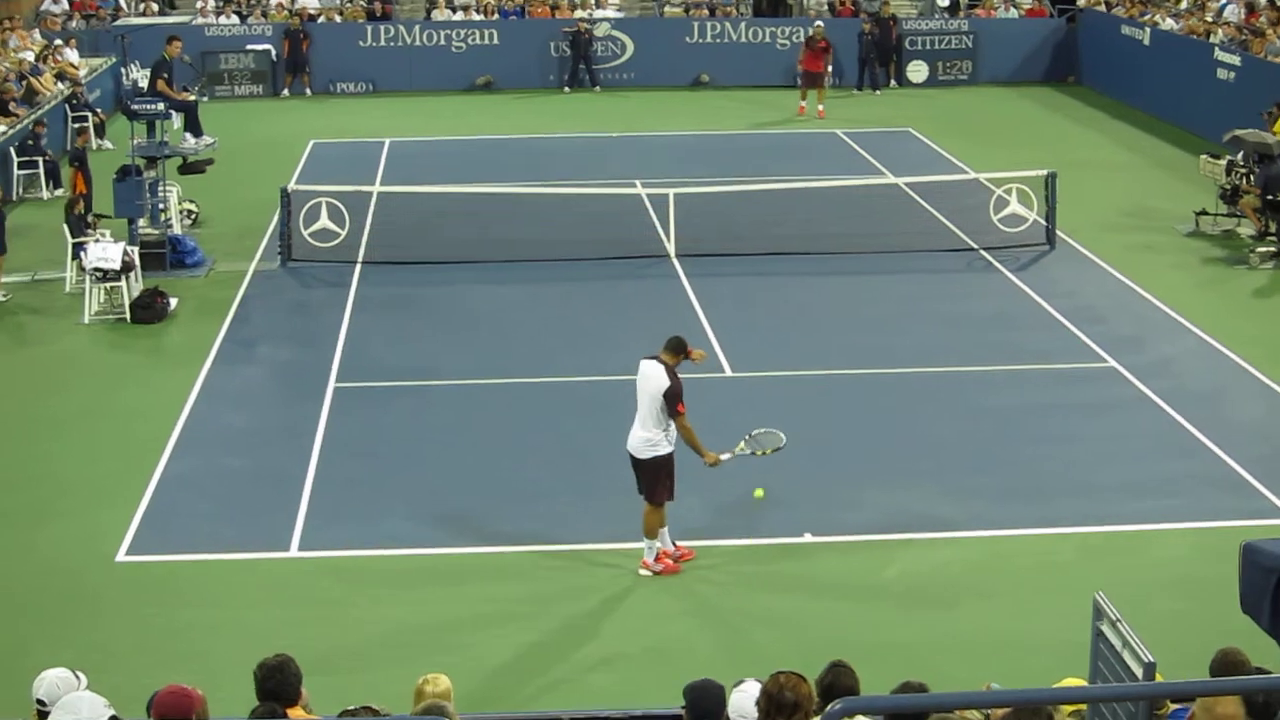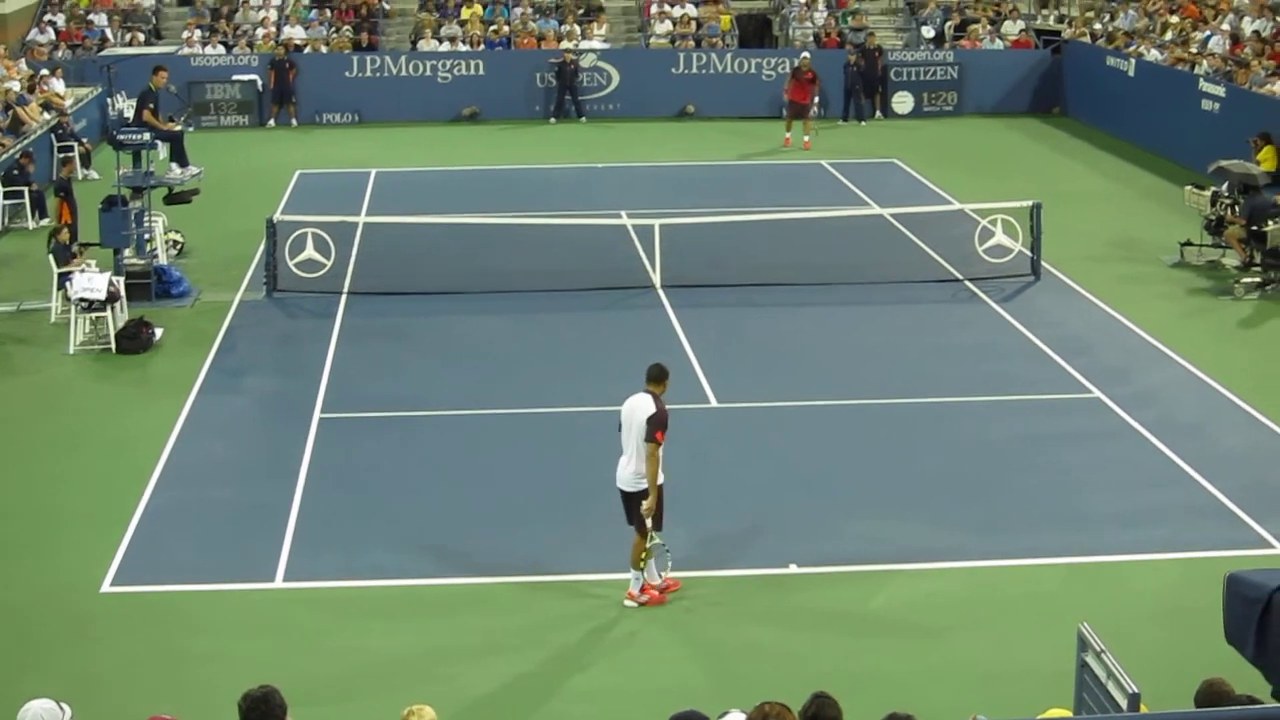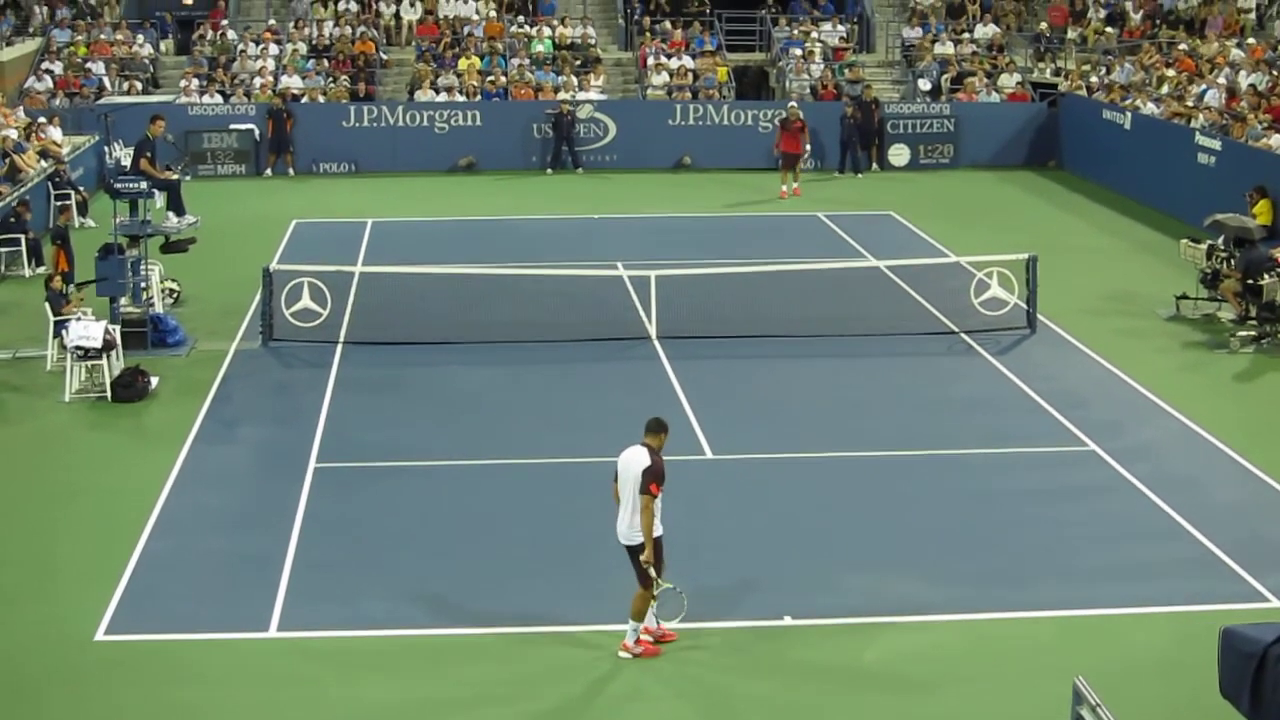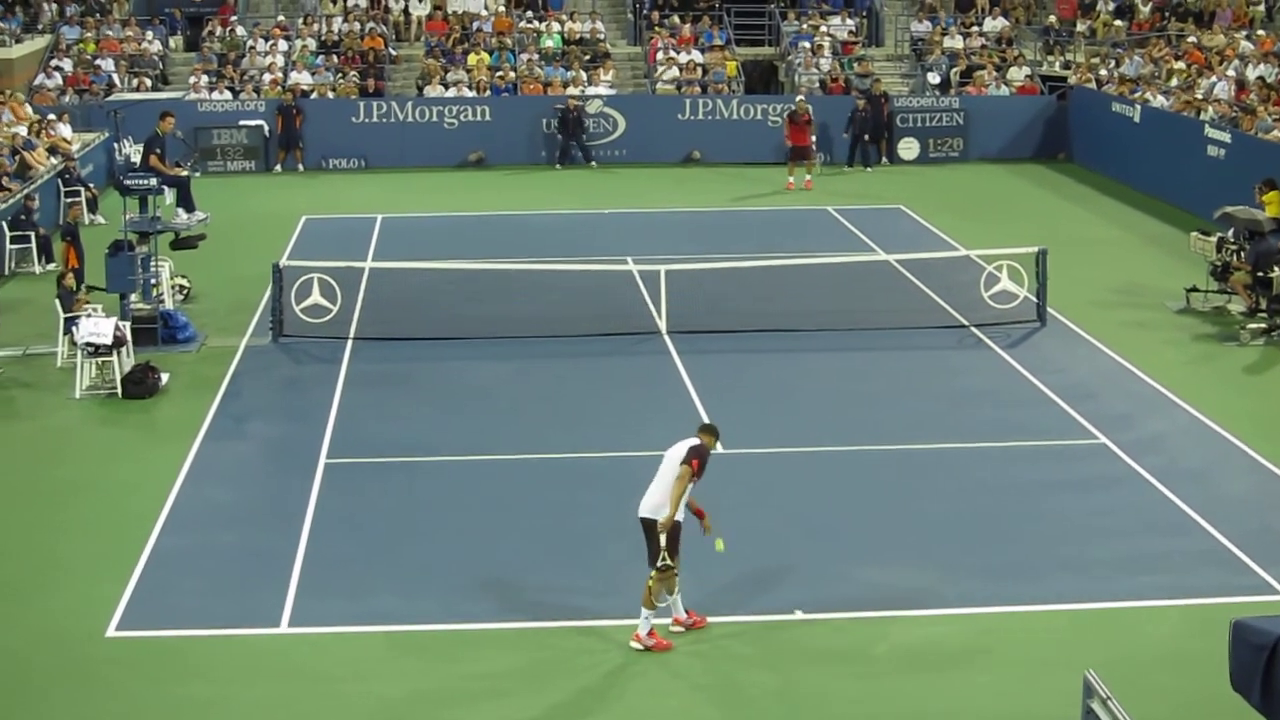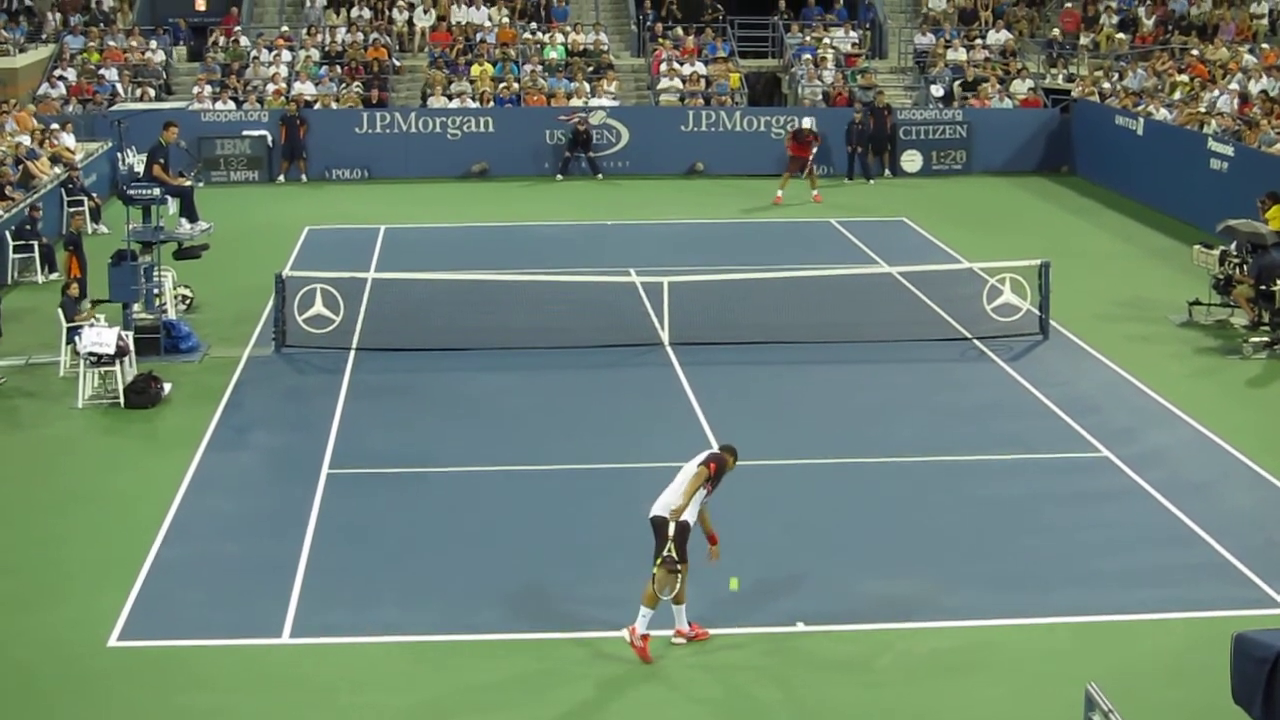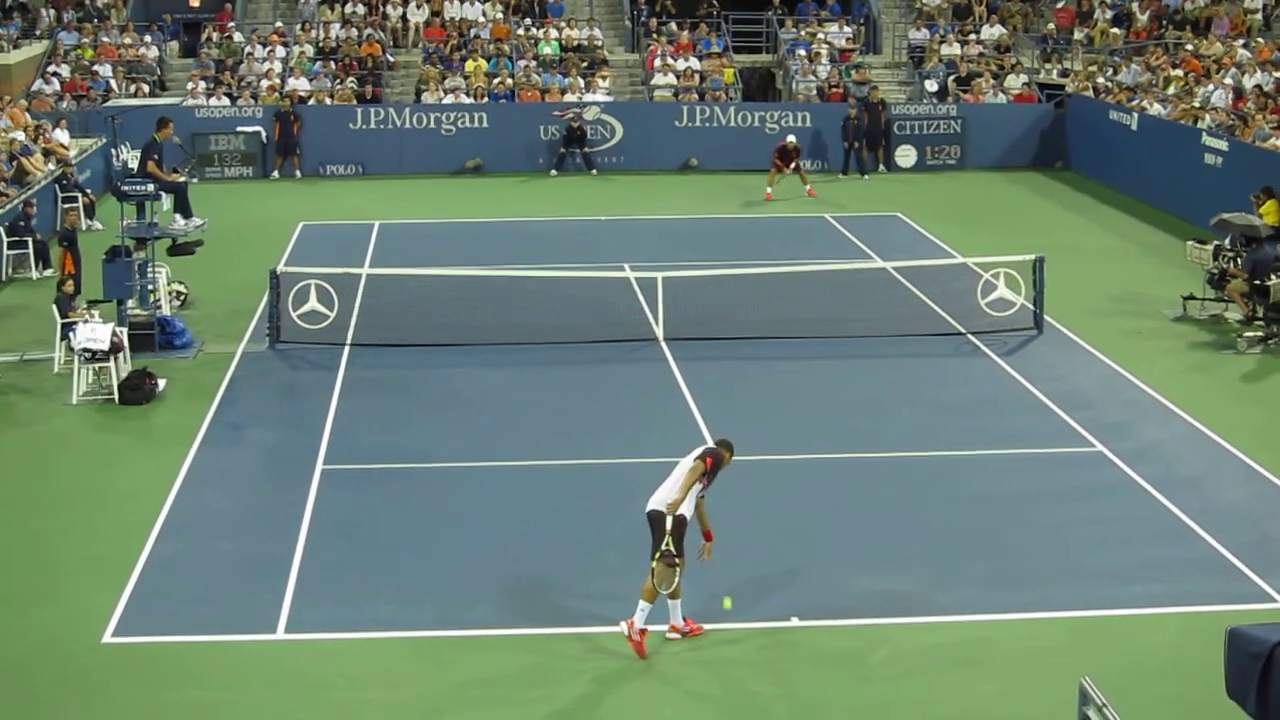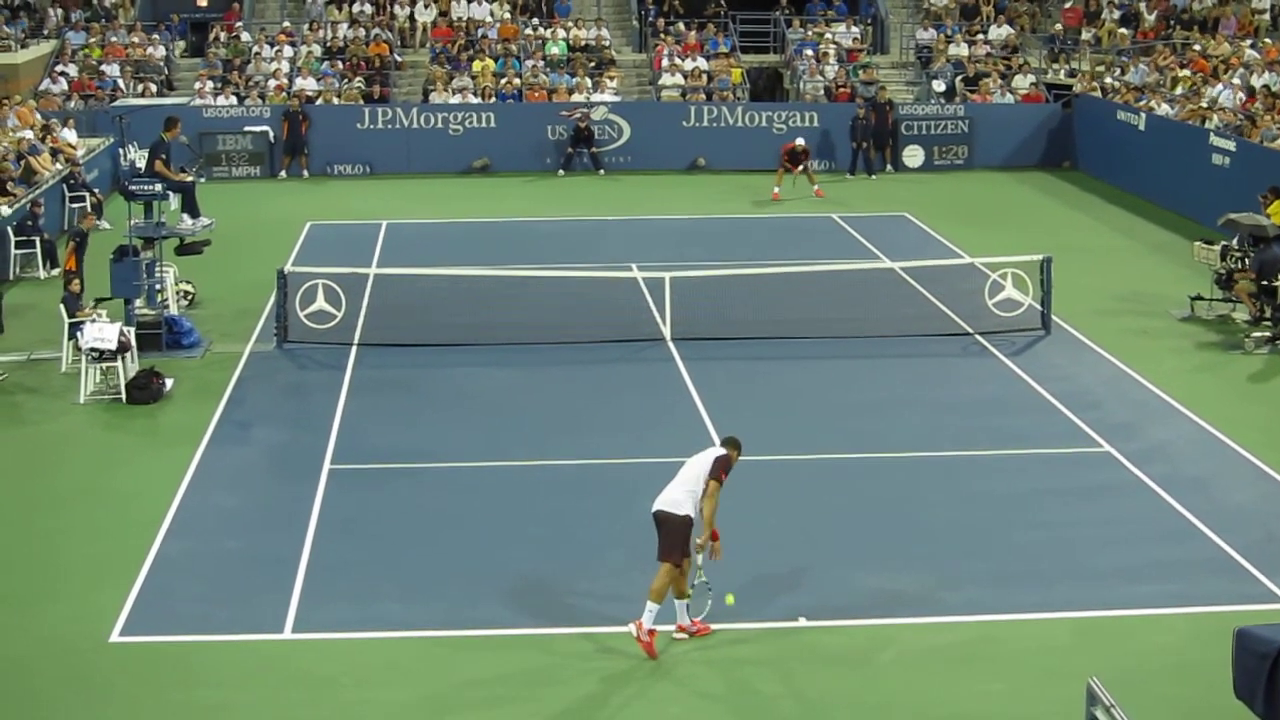
dt=0.7s
person 1, frame 1
left shoulder: (645, 364)
right shoulder: (671, 383)
left elbow: (664, 359)
right elbow: (682, 426)
left wrist: (689, 353)
right wrist: (705, 454)
left hip: (637, 444)
right hip: (656, 450)
left knee: (658, 500)
right knee: (654, 503)
left ankle: (667, 548)
right ankle: (649, 561)
person 1, frame 2
left shoulder: (630, 402)
right shoulder: (657, 411)
right elbow: (651, 454)
right wrist: (653, 495)
left hip: (625, 477)
right hip: (642, 482)
left knee: (643, 532)
right knee: (643, 535)
left ankle: (652, 580)
right ankle: (635, 591)
person 1, frame 3
left shoulder: (626, 454)
right shoulder: (654, 463)
left elbow: (617, 493)
right elbow: (646, 506)
right wrist: (649, 547)
left hip: (625, 529)
right hip: (642, 534)
left knee: (655, 575)
right knee: (647, 586)
left ankle: (649, 627)
right ankle: (630, 643)
person 1, frame 4
left shoulder: (681, 445)
right shoulder: (700, 448)
right elbow: (682, 477)
left wrist: (702, 516)
right wrist: (671, 515)
left hip: (650, 510)
right hip: (662, 515)
left knee: (671, 566)
right knee: (661, 572)
left ankle: (680, 617)
right ankle: (643, 634)
person 1, frame 5
left shoulder: (704, 461)
right shoulder: (717, 459)
left elbow: (700, 509)
right elbow: (699, 476)
left wrist: (713, 543)
right wrist: (683, 505)
left hip: (666, 514)
right hip: (672, 516)
left knee: (679, 570)
left ankle: (682, 629)
right ankle: (638, 631)
person 1, frame 6
left shoulder: (701, 457)
right shoulder: (714, 454)
left elbow: (698, 505)
right elbow: (695, 470)
left wrist: (708, 539)
right wrist: (680, 498)
left hip: (660, 509)
right hip: (669, 511)
left knee: (675, 565)
left ankle: (677, 624)
right ankle: (636, 625)
person 1, frame 7
left shoulder: (707, 456)
right shoulder: (724, 458)
left elbow: (701, 501)
right elbow: (711, 495)
left wrist: (715, 538)
right wrist: (706, 534)
left hip: (664, 507)
right hip: (676, 512)
left knee: (683, 565)
right knee: (669, 568)
left ankle: (684, 624)
right ankle: (644, 626)
